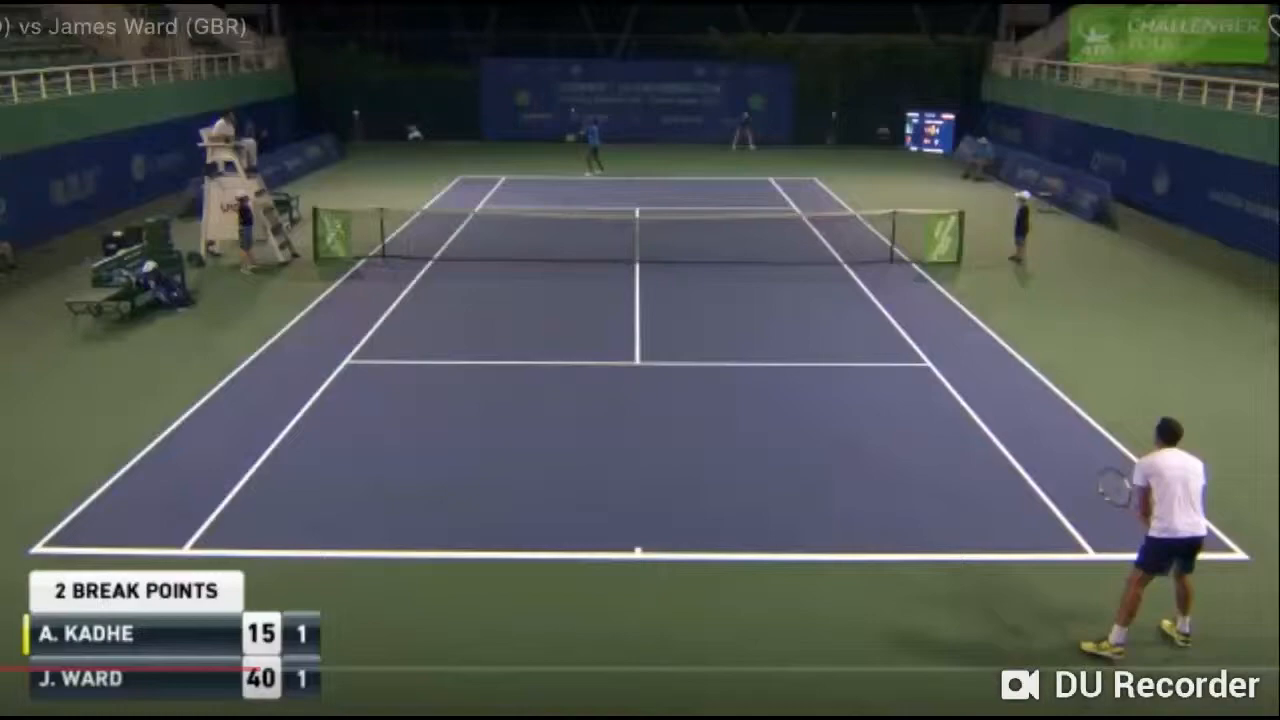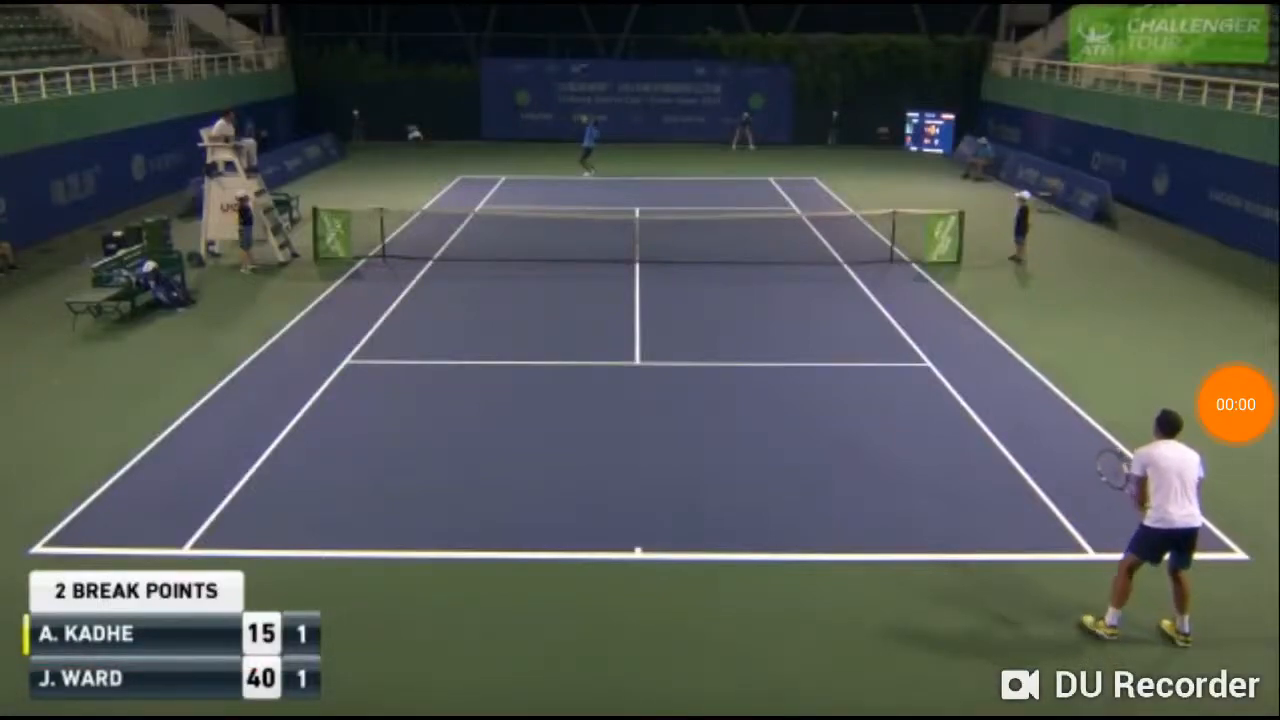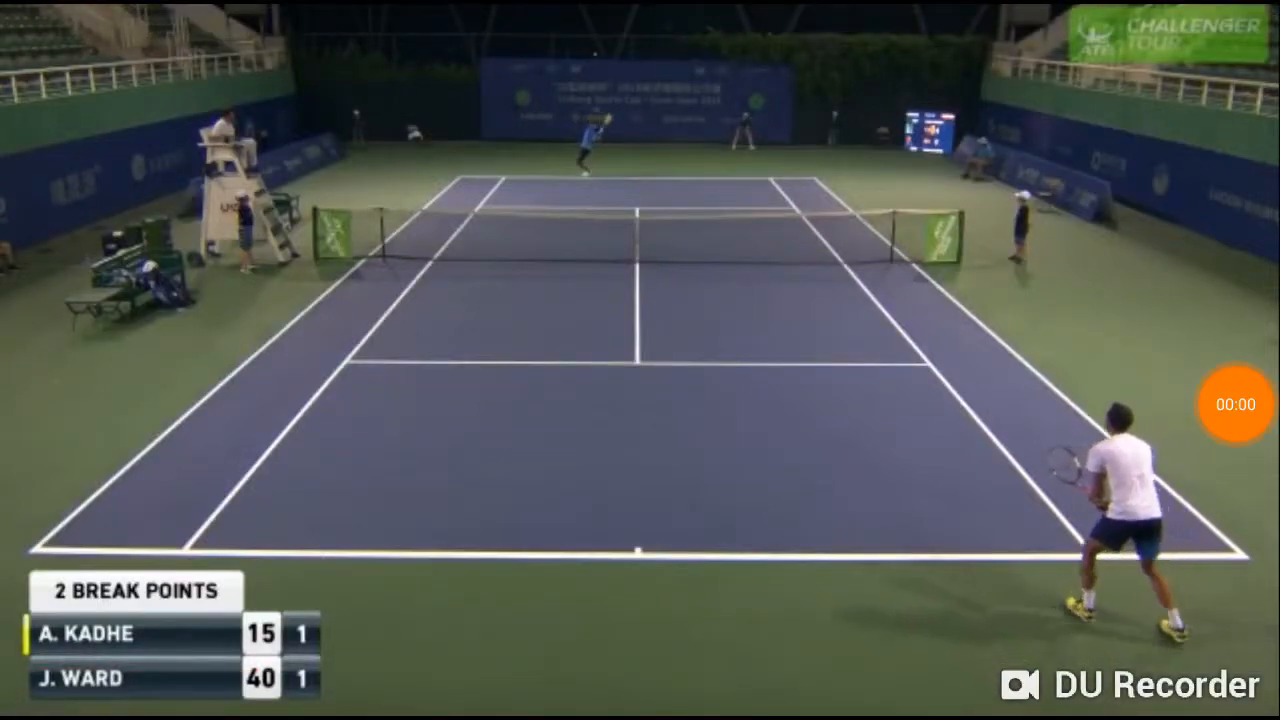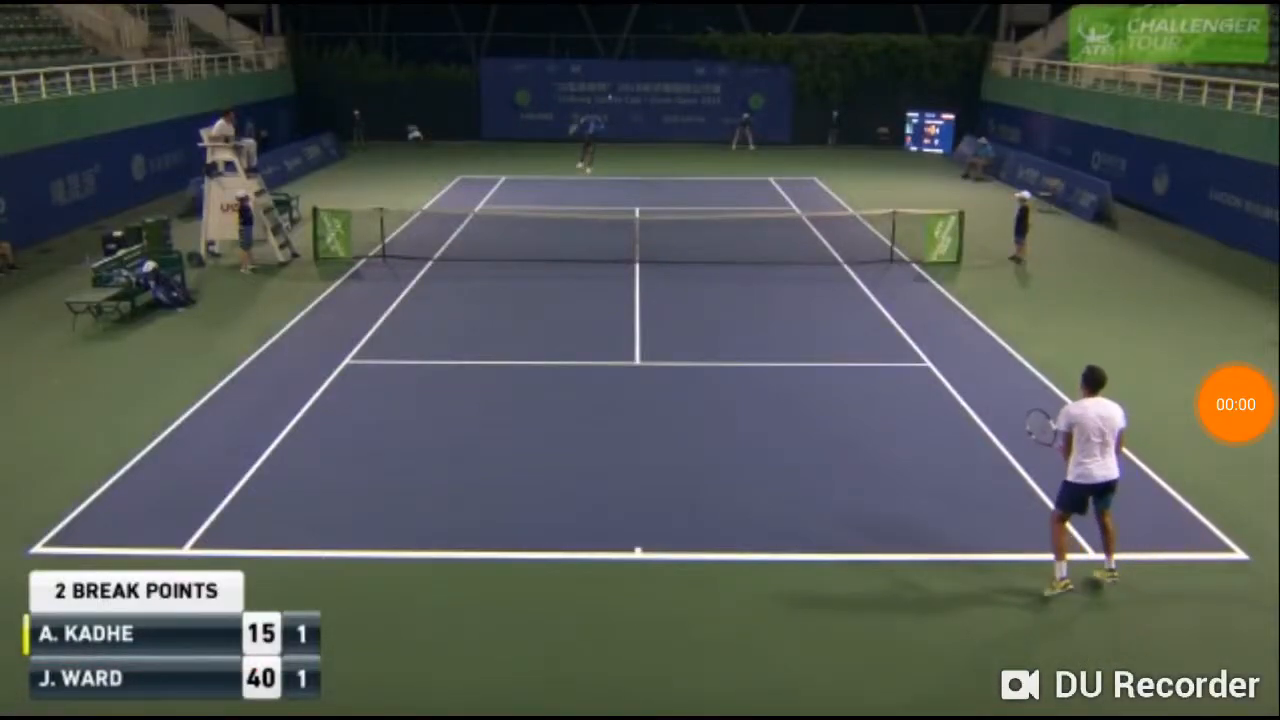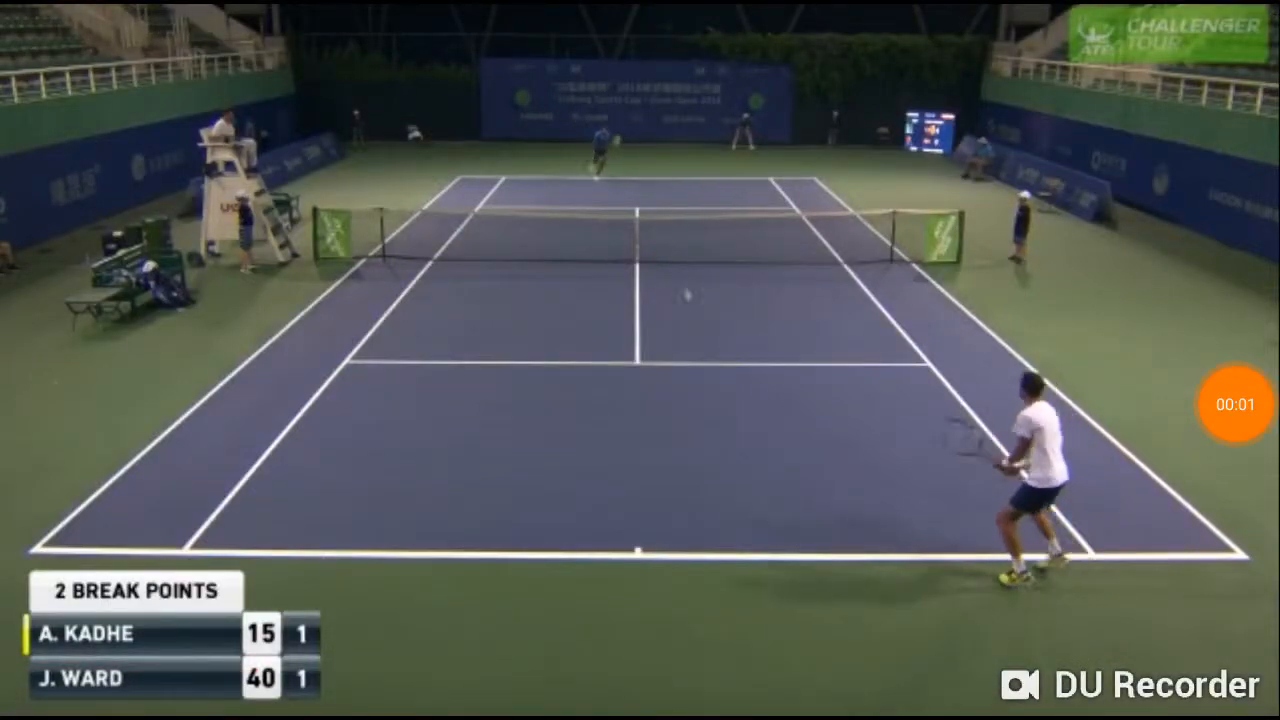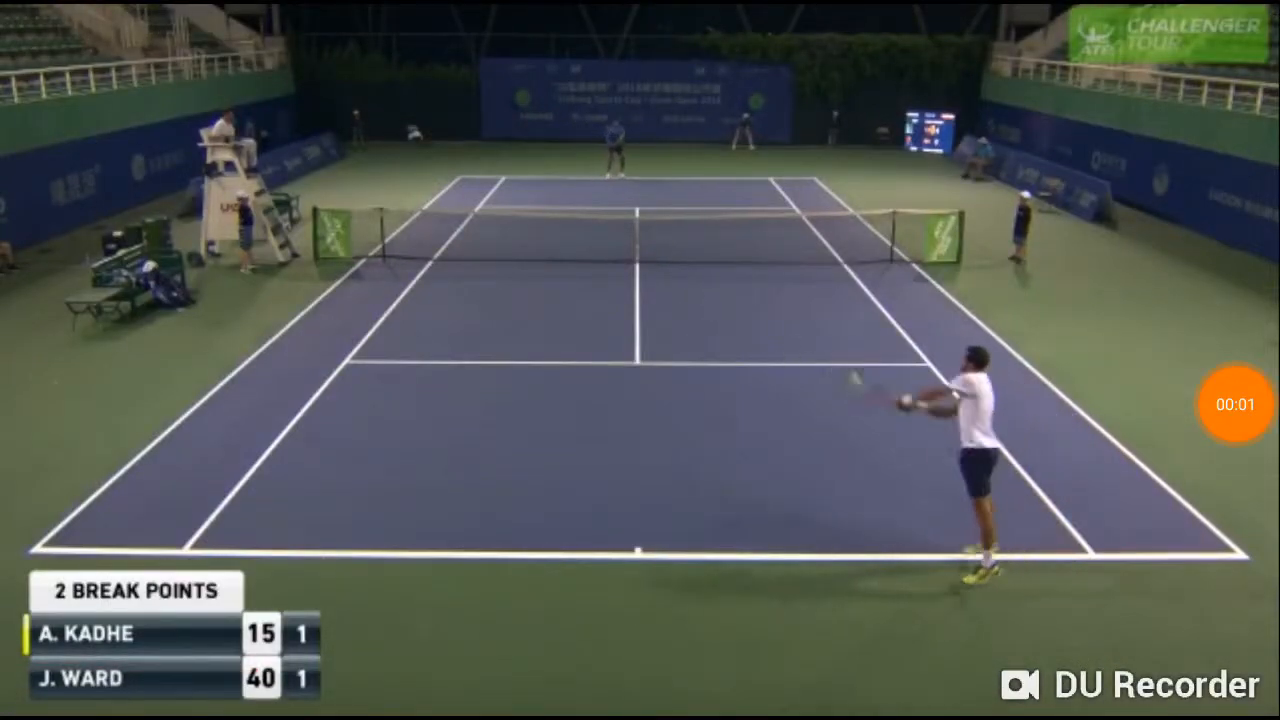
dt=0.4s
person 1, frame 1
left shoulder: (1146, 463)
right shoulder: (1196, 463)
left elbow: (1143, 509)
left wrist: (1150, 523)
left hip: (1165, 533)
right hip: (1197, 531)
left knee: (1135, 582)
right knee: (1182, 575)
left ankle: (1115, 642)
right ankle: (1182, 631)
person 1, frame 2
left shoulder: (1144, 454)
right shoulder: (1193, 456)
left elbow: (1140, 497)
left hip: (1160, 523)
right hip: (1191, 523)
left knee: (1126, 567)
right knee: (1177, 572)
left ankle: (1109, 624)
right ankle: (1182, 630)
person 1, frame 3
left shoulder: (1100, 449)
right shoulder: (1144, 447)
left elbow: (1095, 493)
left wrist: (1101, 502)
left hip: (1122, 515)
right hip: (1152, 515)
left knee: (1089, 550)
right knee: (1150, 568)
left ankle: (1085, 606)
right ankle: (1177, 625)
person 1, frame 4
left shoulder: (1071, 411)
right shoulder: (1116, 410)
left elbow: (1065, 450)
right elbow: (1117, 448)
left hip: (1081, 477)
right hip: (1110, 475)
left knee: (1058, 520)
right knee: (1103, 518)
left ankle: (1061, 579)
right ankle: (1110, 569)
person 1, frame 5
left shoulder: (1026, 416)
right shoulder: (1047, 409)
left elbow: (1020, 451)
left wrist: (1006, 463)
right wrist: (1017, 466)
left hip: (1043, 481)
right hip: (1056, 476)
left knee: (1005, 519)
right knee: (1036, 510)
left ankle: (1020, 572)
right ankle: (1057, 552)
person 1, frame 6
left shoulder: (970, 380)
right shoulder: (979, 381)
left elbow: (941, 392)
right elbow: (953, 410)
left wrist: (909, 401)
right wrist: (921, 405)
left hip: (978, 450)
right hip: (985, 448)
left knee: (981, 505)
right knee: (983, 501)
left ankle: (989, 564)
right ankle: (987, 546)
